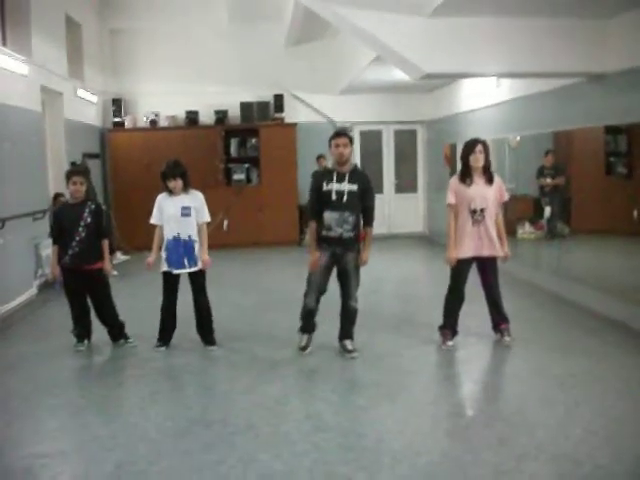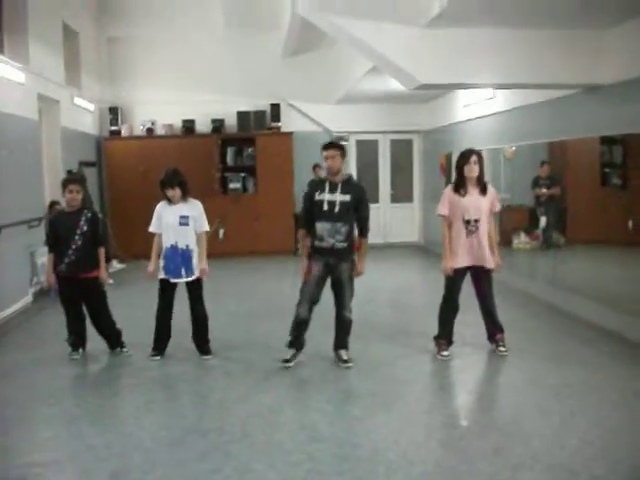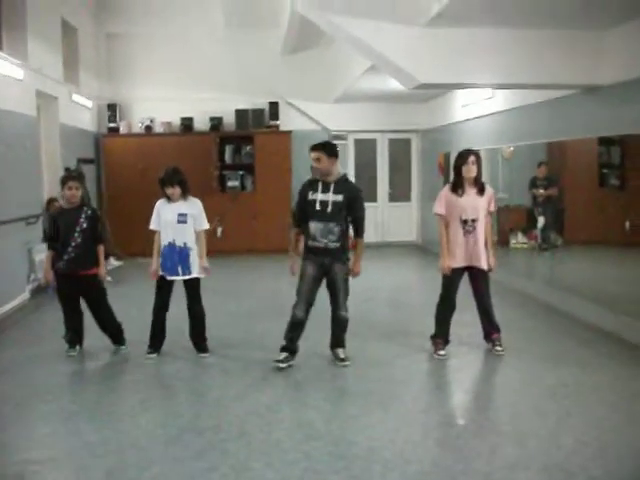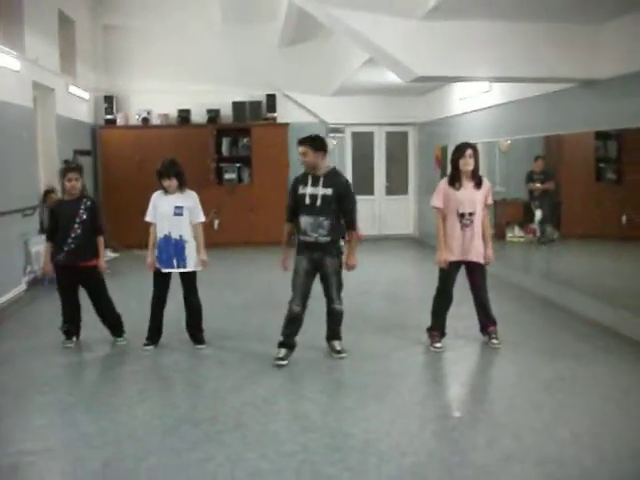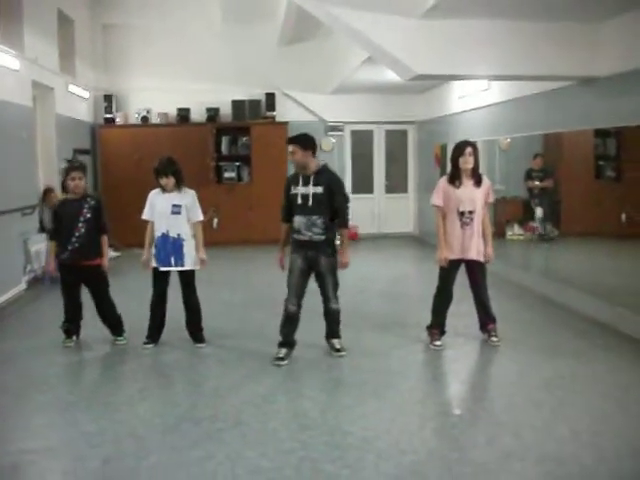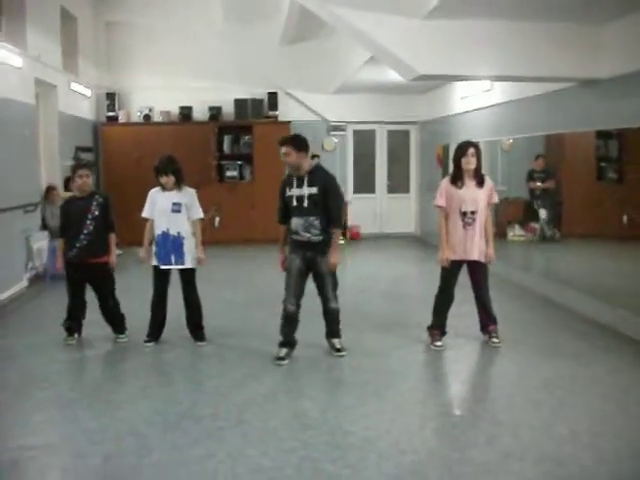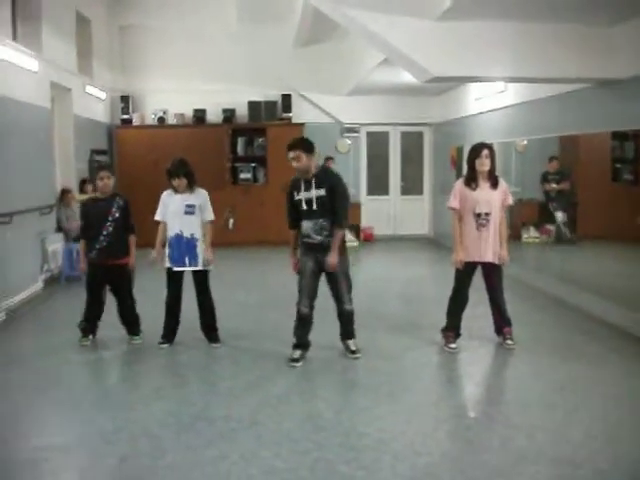
dt=0.1s
person 1, frame 1
left shoulder: (362, 179)
right shoulder: (320, 178)
left elbow: (368, 217)
right elbow: (312, 215)
left wrist: (366, 248)
right wrist: (313, 249)
left hip: (350, 248)
right hip: (325, 246)
left knee: (350, 297)
right knee: (313, 293)
left ankle: (346, 338)
right ankle: (306, 331)
person 1, frame 2
left shoulder: (356, 190)
right shoulder: (314, 188)
left elbow: (363, 228)
right elbow: (305, 224)
left wrist: (361, 259)
right wrist: (304, 257)
left hip: (344, 258)
right hip: (318, 256)
left knee: (344, 307)
right knee: (305, 303)
left ankle: (341, 348)
right ankle: (295, 345)
person 1, frame 3
left shoulder: (350, 190)
right shoulder: (308, 187)
left elbow: (358, 228)
right elbow: (297, 223)
left wrist: (357, 259)
right wrist: (293, 254)
left hip: (338, 258)
right hip: (311, 257)
left knee: (340, 306)
right knee: (301, 305)
left ankle: (338, 346)
right ankle: (289, 350)
person 1, frame 4
left shoulder: (340, 183)
right shoulder: (299, 182)
left elbow: (350, 220)
right elbow: (291, 218)
left wrist: (351, 253)
right wrist: (285, 249)
left hip: (330, 251)
right hip: (304, 251)
left knee: (334, 299)
right knee: (297, 300)
left ankle: (334, 339)
right ankle: (286, 345)
person 1, frame 5
left shoulder: (331, 180)
right shoulder: (292, 181)
left elbow: (342, 218)
right elbow: (286, 218)
left wrist: (344, 250)
right wrist: (282, 248)
left hip: (325, 250)
right hip: (299, 250)
left knee: (330, 297)
right knee: (292, 299)
left ankle: (333, 337)
right ankle: (286, 344)
person 1, frame 6
left shoulder: (325, 179)
right shoulder: (287, 182)
left elbow: (336, 218)
left wrist: (334, 251)
right wrist: (282, 249)
left hip: (322, 249)
right hip: (297, 250)
left knee: (329, 297)
right knee: (291, 300)
left ankle: (334, 337)
right ankle: (287, 343)
person 1, frame 7
left shoulder: (332, 180)
right shoulder: (294, 186)
left elbow: (341, 219)
left wrist: (334, 251)
right wrist: (294, 253)
left hip: (333, 250)
right hip: (308, 252)
left knee: (343, 298)
right knee: (304, 302)
left ankle: (348, 338)
right ankle: (300, 345)
person 2, frame 1
left shoulder: (495, 181)
right shoulder: (457, 182)
left elbow: (498, 214)
right elbow: (452, 216)
left wrist: (504, 243)
right wrist: (451, 247)
left hip: (488, 246)
right hip: (463, 246)
left knee: (492, 287)
right knee: (456, 289)
left ankle: (501, 325)
right ankle: (448, 330)
person 2, frame 2
left shoulder: (489, 192)
right shoulder: (451, 192)
left elbow: (490, 224)
right elbow: (446, 227)
left wrist: (495, 253)
right wrist: (446, 257)
left hip: (482, 256)
right hip: (457, 257)
left knee: (486, 297)
right knee: (451, 299)
left ankle: (496, 336)
right ankle: (443, 340)
person 2, frame 3
left shoulder: (486, 192)
right shoulder: (448, 192)
left elbow: (487, 224)
right elbow: (443, 226)
left wrist: (490, 253)
right wrist: (444, 256)
left hip: (478, 256)
right hip: (455, 256)
left knee: (483, 297)
right knee: (447, 298)
left ankle: (493, 335)
right ankle: (440, 339)
person 2, frame 4
left shoulder: (483, 185)
right shoulder: (445, 185)
left elbow: (485, 217)
right elbow: (440, 220)
left wrist: (489, 246)
right wrist: (441, 249)
left hip: (475, 249)
right hip: (451, 250)
left knee: (480, 290)
right knee: (444, 291)
left ankle: (489, 328)
right ankle: (436, 332)
person 2, frame 5
left shoulder: (483, 183)
right shoulder: (445, 183)
left elbow: (485, 215)
right elbow: (440, 218)
left wrist: (489, 244)
right wrist: (441, 247)
left hip: (475, 247)
right hip: (451, 248)
left knee: (480, 288)
right knee: (444, 290)
left ankle: (489, 326)
right ankle: (436, 330)
person 2, frame 6
left shoulder: (486, 184)
right shoulder: (448, 184)
left elbow: (488, 216)
right elbow: (443, 218)
left wrist: (490, 245)
right wrist: (443, 248)
left hip: (478, 248)
right hip: (454, 249)
left knee: (482, 290)
right knee: (446, 290)
left ankle: (490, 327)
right ankle: (436, 330)
person 2, frame 7
left shoulder: (500, 186)
right shoulder: (462, 185)
left elbow: (502, 218)
right elbow: (457, 220)
left wrist: (504, 247)
right wrist: (457, 249)
left hip: (492, 250)
right hip: (468, 250)
left knee: (496, 291)
right knee: (460, 292)
left ankle: (504, 329)
right ankle: (451, 332)
person 3, frame 1
left shoulder: (196, 197)
right shoulder: (162, 199)
left elbow: (202, 227)
right elbow: (159, 228)
left wrist: (204, 252)
right wrist: (153, 254)
left hip: (193, 256)
right hip: (171, 257)
left knee: (200, 296)
right knee: (169, 298)
left ankle: (207, 335)
right ankle: (164, 337)
person 3, frame 2
left shoulder: (195, 206)
right shoulder: (161, 208)
left elbow: (201, 235)
right elbow: (158, 237)
left wrist: (203, 261)
right wrist: (153, 262)
left hip: (191, 265)
right hip: (167, 266)
left knee: (197, 305)
right knee: (164, 306)
left ankle: (203, 345)
right ankle: (159, 347)
person 3, frame 3
left shoulder: (194, 204)
right shoulder: (160, 205)
left elbow: (200, 234)
right elbow: (157, 235)
left wrist: (203, 259)
right wrist: (155, 261)
left hip: (190, 263)
right hip: (166, 263)
left knee: (194, 304)
right knee: (160, 304)
left ankle: (200, 342)
right ankle: (155, 344)
person 3, frame 4
left shoulder: (190, 197)
right shoulder: (156, 197)
left elbow: (198, 226)
right elbow: (153, 227)
left wrist: (201, 251)
right wrist: (150, 253)
left hip: (186, 255)
right hip: (162, 255)
left knee: (191, 295)
right knee: (158, 296)
left ankle: (196, 334)
right ankle: (153, 336)
person 3, frame 5
left shoulder: (189, 195)
right shoulder: (154, 196)
left elbow: (196, 224)
right elbow: (150, 225)
left wrist: (200, 250)
right wrist: (146, 251)
left hip: (184, 253)
right hip: (160, 254)
left knee: (189, 294)
right knee: (158, 295)
left ankle: (196, 333)
right ankle: (153, 334)
person 3, frame 6
left shoulder: (189, 194)
right shoulder: (154, 194)
left elbow: (196, 223)
right elbow: (150, 222)
left wrist: (199, 248)
right wrist: (145, 248)
left hip: (185, 251)
right hip: (161, 253)
left knee: (190, 292)
right knee: (159, 293)
left ankle: (197, 331)
right ankle: (154, 332)
person 3, frame 7
left shoulder: (201, 195)
right shoulder: (166, 197)
left elbow: (207, 224)
right elbow: (163, 225)
left wrist: (208, 250)
right wrist: (157, 250)
left hip: (197, 253)
right hip: (174, 254)
left knee: (203, 293)
right knee: (173, 295)
left ankle: (211, 332)
right ankle: (168, 334)
person 4, frame 1
left shoulder: (94, 207)
right shoulder: (60, 211)
left elbow: (103, 236)
right elbow: (56, 241)
left wrist: (107, 260)
right wrist: (54, 264)
left hip: (94, 264)
right hip: (70, 267)
left knee: (104, 302)
right knee: (77, 304)
left ankle: (118, 334)
right ankle: (82, 337)
person 4, frame 2
left shoulder: (91, 215)
right shoulder: (56, 219)
left elbow: (99, 244)
right elbow: (52, 249)
left wrist: (103, 268)
right wrist: (50, 272)
left hip: (90, 273)
right hip: (66, 275)
left knee: (100, 310)
right knee: (72, 312)
left ankle: (116, 342)
right ankle: (77, 345)
person 4, frame 3
left shoulder: (90, 213)
right shoulder: (56, 216)
left elbow: (99, 241)
right elbow: (51, 245)
left wrist: (102, 265)
right wrist: (48, 269)
left hip: (89, 270)
right hip: (65, 272)
left knee: (101, 307)
right knee: (70, 309)
left ankle: (118, 339)
right ankle: (74, 342)
person 4, frame 4
left shoulder: (90, 204)
right shoulder: (56, 208)
left elbow: (98, 232)
right elbow: (50, 237)
left wrist: (101, 257)
right wrist: (47, 261)
left hip: (89, 262)
right hip: (64, 263)
left knee: (101, 298)
right knee: (69, 300)
left ankle: (117, 331)
right ankle: (71, 333)
person 4, frame 5
left shoulder: (93, 203)
right shoulder: (60, 207)
left elbow: (102, 231)
right elbow: (54, 236)
left wrist: (105, 256)
right wrist: (51, 259)
left hip: (92, 260)
right hip: (68, 262)
left knee: (102, 297)
right knee: (71, 299)
left ankle: (117, 331)
right ankle: (71, 333)
person 4, frame 6
left shoulder: (101, 200)
right shoulder: (67, 204)
left elbow: (110, 229)
right elbow: (62, 234)
left wrist: (113, 254)
right wrist: (60, 257)
left hip: (100, 258)
right hip: (75, 260)
left knee: (107, 296)
right knee: (75, 297)
left ankle: (119, 329)
right ankle: (73, 330)
person 4, frame 7
left shoulder: (121, 202)
right shoulder: (88, 205)
left elbow: (130, 231)
right elbow: (83, 235)
left wrist: (132, 255)
right wrist: (82, 258)
left hip: (120, 260)
right hip: (96, 261)
left knee: (125, 297)
right knee: (94, 298)
left ankle: (134, 330)
right ankle: (88, 331)
